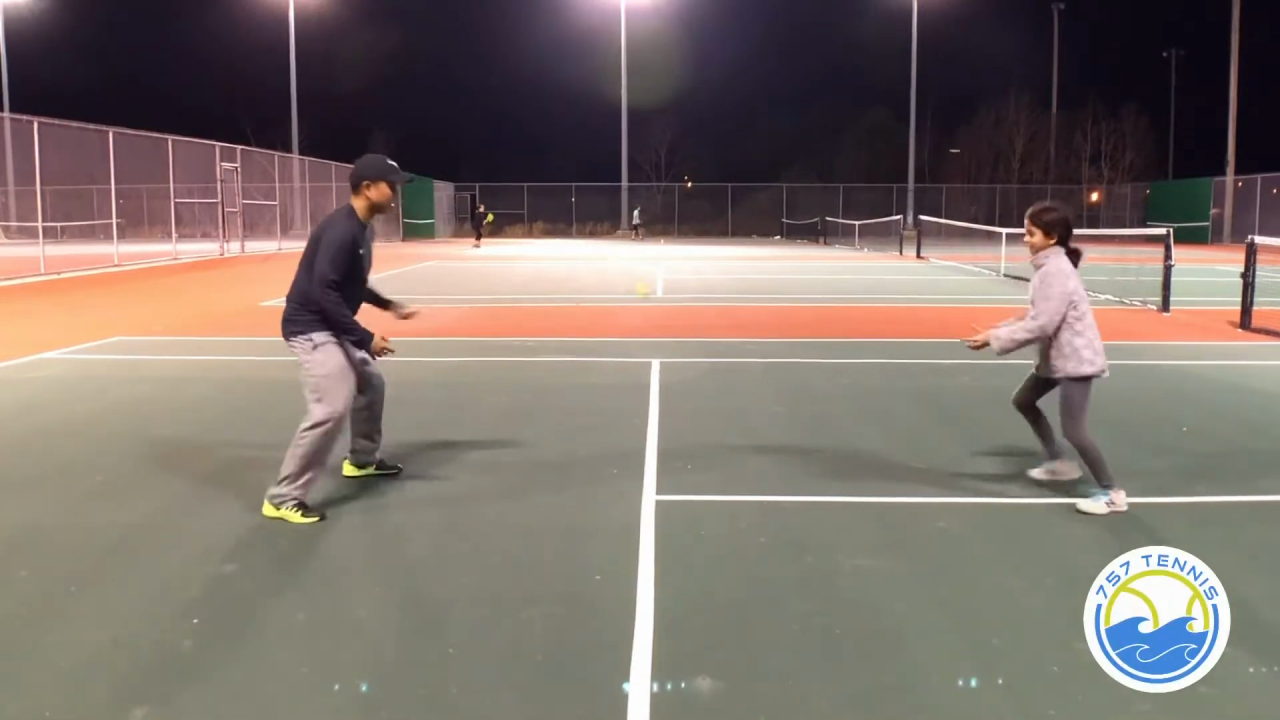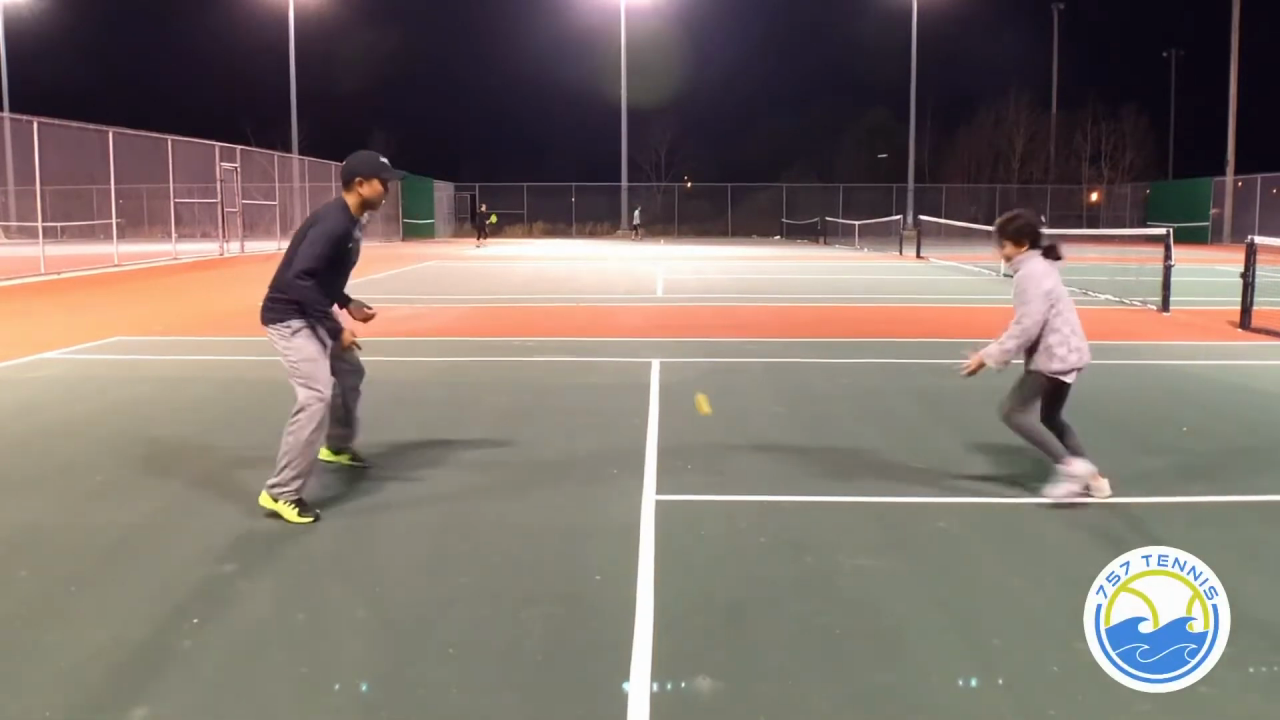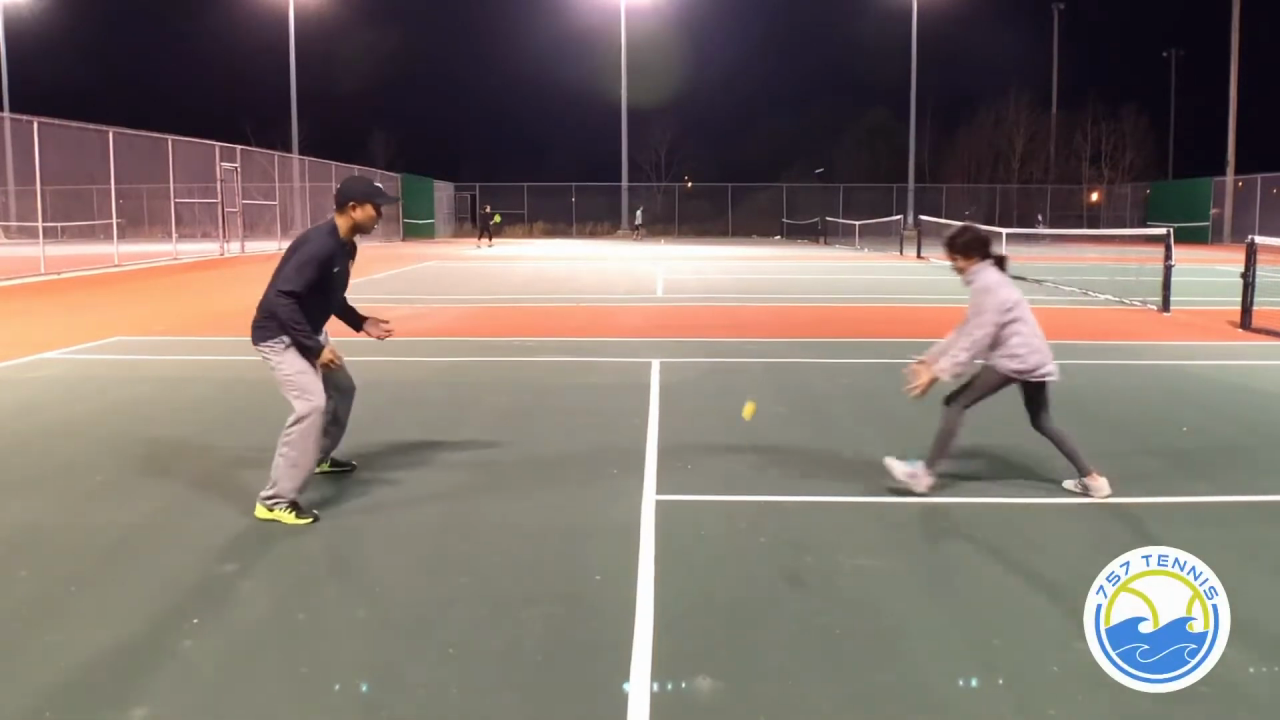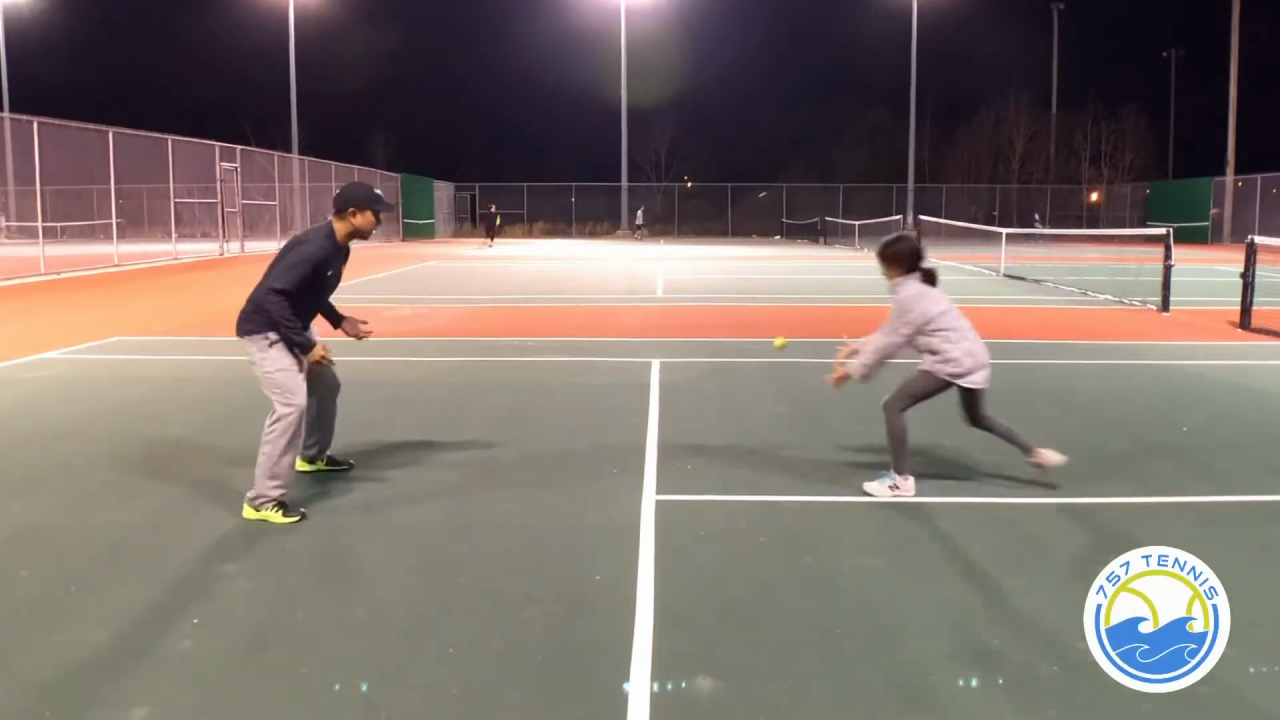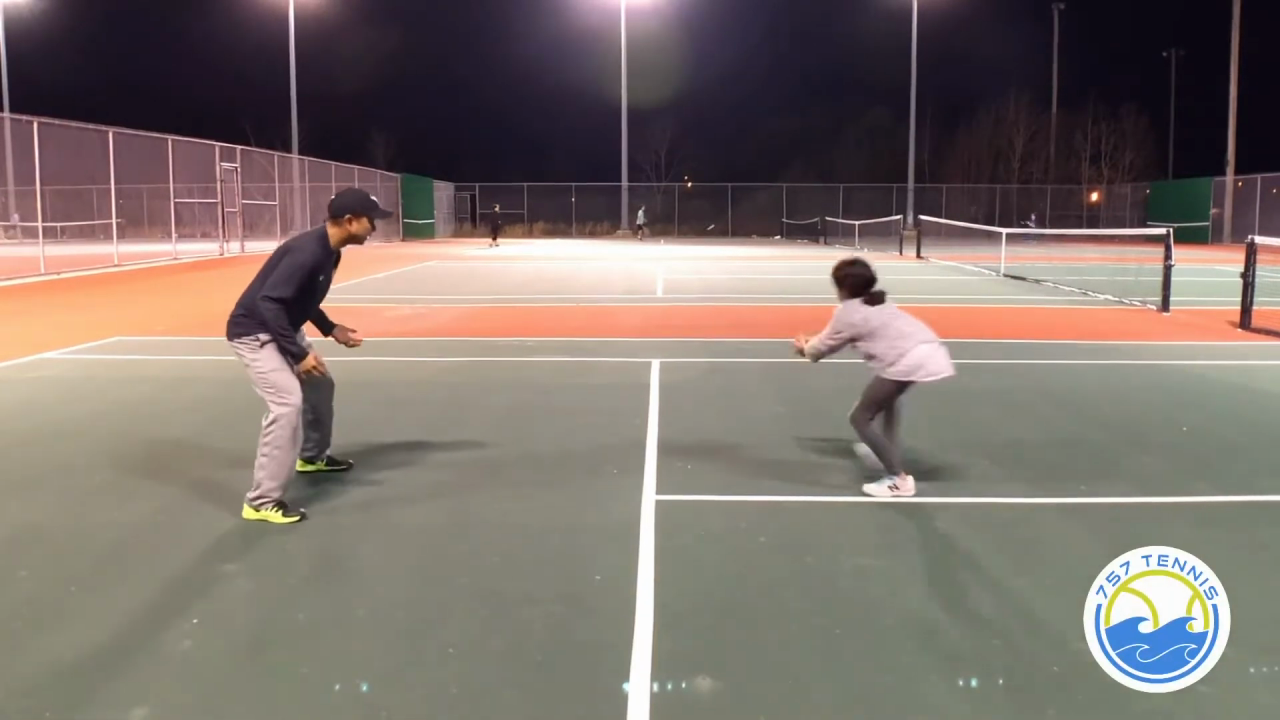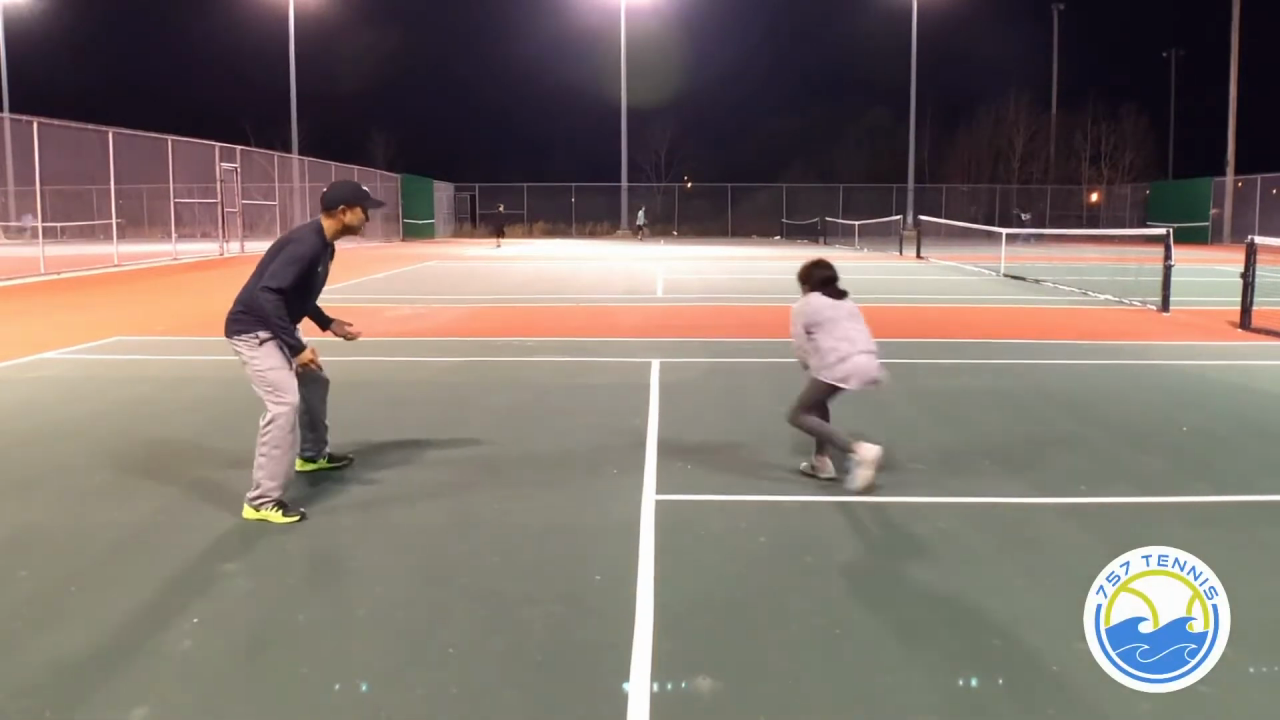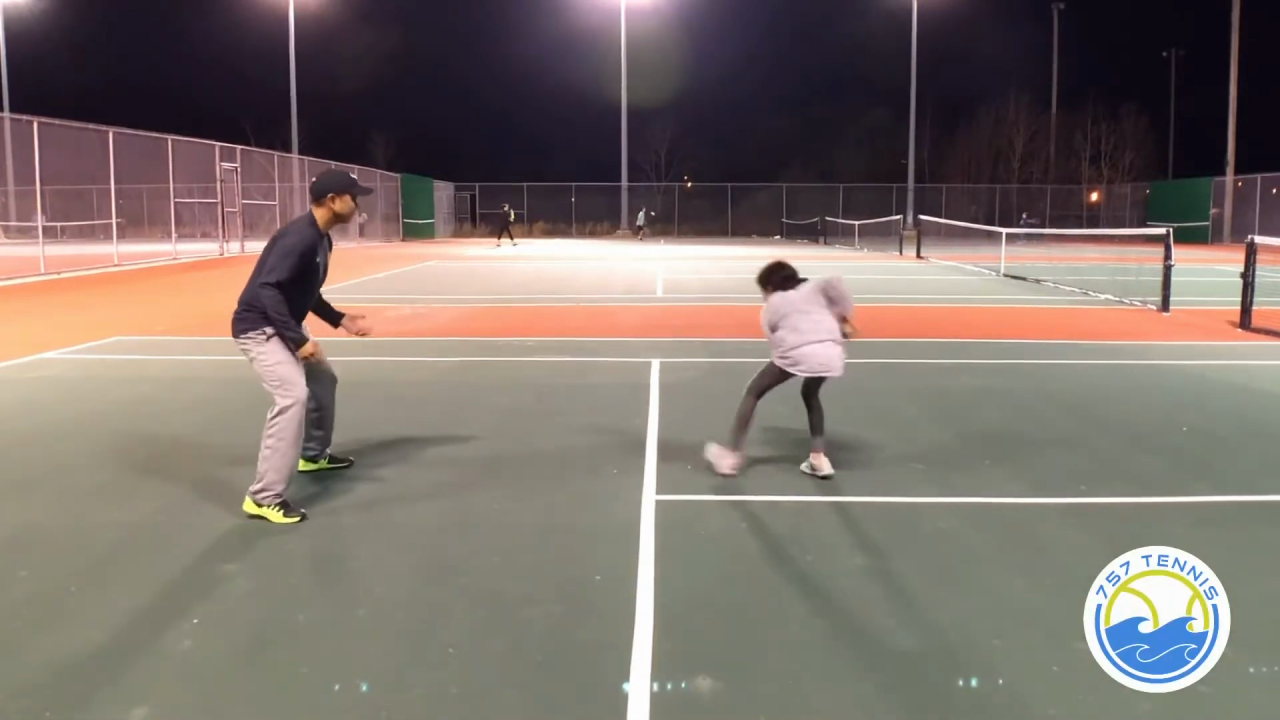
dt=0.2s
person 1, frame 1
left shoulder: (361, 229)
right shoulder: (343, 230)
right elbow: (324, 292)
left wrist: (387, 305)
right wrist: (366, 337)
left hip: (333, 328)
right hip: (311, 329)
left knee: (371, 384)
right knee: (331, 408)
left ankle: (363, 459)
right ankle: (283, 499)
person 1, frame 2
left shoulder: (352, 221)
right shoulder: (333, 222)
right elbow: (300, 277)
left wrist: (347, 303)
right wrist: (336, 328)
left hip: (313, 316)
right hip: (288, 316)
left knee: (350, 372)
right knee: (317, 394)
left ankle: (338, 446)
right ankle: (280, 491)
person 1, frame 3
left shoulder: (347, 247)
right shoulder: (319, 245)
right elbow: (281, 298)
left wrist: (360, 323)
right wrist: (315, 348)
left hip: (307, 331)
right hip: (278, 333)
left knee: (342, 389)
right knee: (311, 404)
left ankle: (319, 456)
right ankle: (276, 500)
person 1, frame 4
left shoulder: (340, 249)
right shoulder: (315, 247)
right elbow: (273, 294)
left wrist: (340, 321)
right wrist: (306, 345)
left hip: (290, 326)
right hip: (264, 329)
left knee: (326, 385)
right knee: (292, 402)
left ankle: (312, 454)
right ankle: (263, 499)
person 1, frame 5
left shoulder: (331, 253)
right shoulder: (308, 252)
right elbow: (269, 302)
left wrist: (330, 329)
right wrist: (299, 354)
left hip: (281, 331)
right hip: (254, 332)
left knee: (320, 387)
right knee: (287, 404)
left ankle: (312, 456)
right ankle: (262, 500)
person 1, frame 6
left shoulder: (325, 246)
right shoulder: (306, 244)
right elbow: (267, 293)
left wrist: (327, 323)
right wrist: (297, 346)
left hip: (277, 328)
right hip: (253, 329)
left knee: (315, 384)
right knee: (285, 402)
left ankle: (311, 455)
right ankle: (262, 501)
person 1, frame 7
left shoulder: (322, 240)
right shoulder: (299, 237)
right elbow: (266, 289)
left wrist: (338, 319)
right wrist: (300, 339)
left hip: (283, 327)
right hip: (259, 327)
left knee: (323, 381)
right knee: (292, 397)
left ankle: (314, 454)
right ankle: (264, 498)
person 2, frame 1
left shoulder: (1055, 273)
right shoulder: (1049, 269)
left elbow: (1041, 325)
right elbow: (1038, 318)
left wrist: (995, 338)
right wrist: (998, 330)
left hip: (1075, 360)
right hip: (1060, 357)
left knee: (1074, 430)
right knee: (1023, 400)
left ankle: (1112, 493)
right ankle: (1057, 462)
person 2, frame 2
left shoulder: (1030, 274)
right shoulder: (1036, 269)
left elbow: (1025, 329)
right elbow: (1023, 324)
left wrist: (988, 357)
right wrist: (991, 351)
left hip: (1054, 357)
right hip: (1068, 354)
left knee: (1013, 413)
right knee: (1051, 419)
left ankle: (1071, 465)
right ankle: (1093, 480)
person 2, frame 3
left shoulder: (988, 287)
right shoulder: (990, 280)
left elbow: (977, 338)
right elbow: (966, 330)
left wrist: (939, 371)
right wrist: (931, 357)
left hip: (1017, 358)
right hip: (1033, 357)
left knee: (954, 404)
right knee: (1041, 422)
left ankle: (925, 473)
right ankle: (1092, 479)
person 2, frame 4
left shoulder: (908, 298)
right shoulder: (918, 290)
left elbow: (888, 345)
right elbow: (890, 334)
left wrist: (852, 371)
right wrist: (856, 349)
left hip: (952, 362)
right hip: (968, 358)
left knee: (892, 407)
right knee: (978, 418)
left ankle: (901, 479)
right ankle: (1038, 454)
person 2, frame 5
left shoulder: (847, 314)
right shoulder: (880, 305)
left elbow: (826, 345)
left wrist: (807, 350)
right wrist: (813, 344)
left hip: (904, 363)
right hip: (930, 353)
left knee: (860, 419)
right knee: (887, 396)
left ankle: (900, 479)
right ankle: (887, 449)
person 2, frame 6
left shoulder: (802, 307)
right shoulder: (849, 304)
left elbow: (804, 352)
left wrist: (813, 371)
left hip: (839, 366)
right hip: (867, 364)
left knee: (798, 417)
right knee: (816, 403)
left ankle: (860, 451)
right ankle: (821, 461)
person 2, frame 7
left shoulder: (769, 309)
right shoulder: (813, 289)
right elbow: (835, 284)
right wrist: (845, 317)
left hip: (796, 354)
right hip: (828, 353)
left knee: (752, 394)
right knee: (811, 395)
left ankle: (731, 454)
right ankle: (819, 457)
